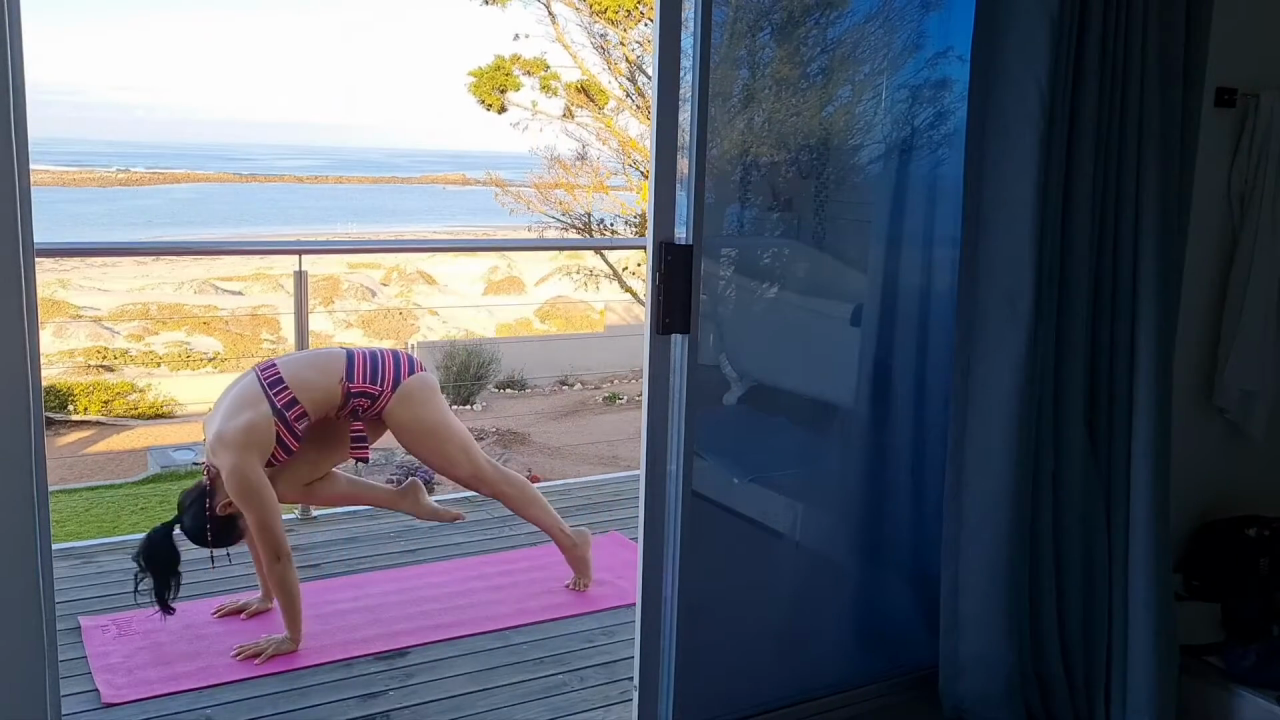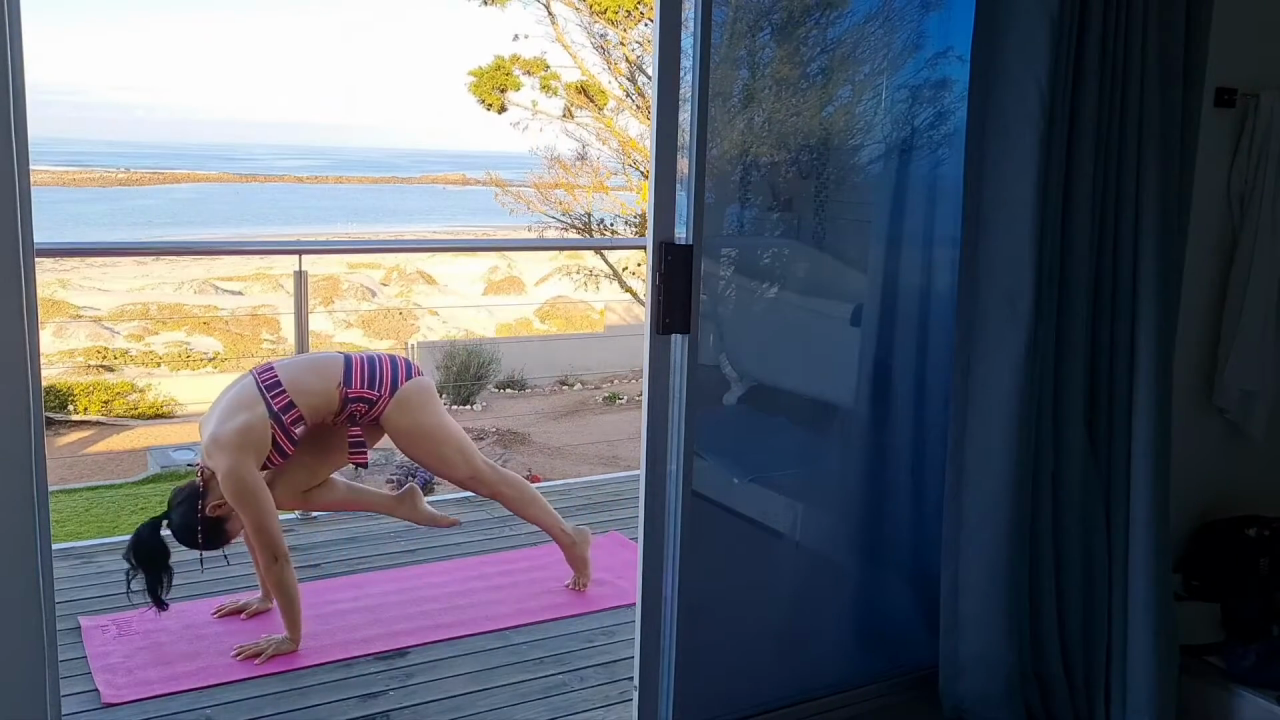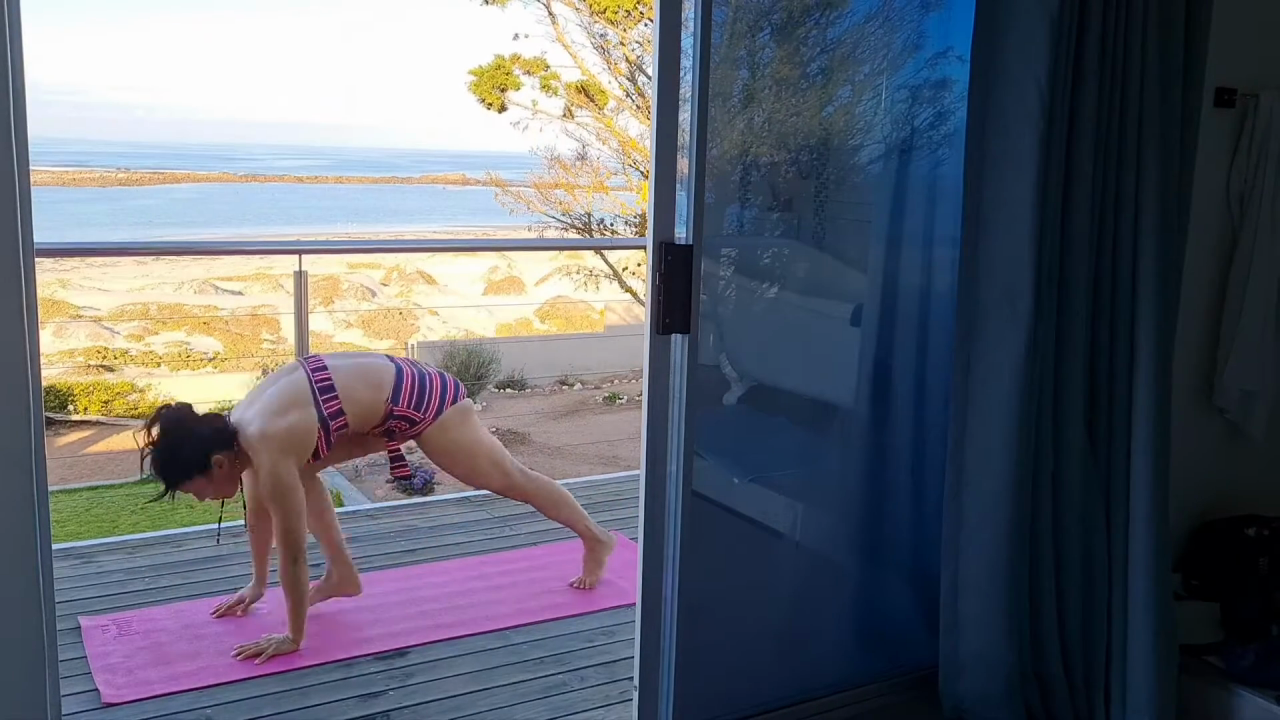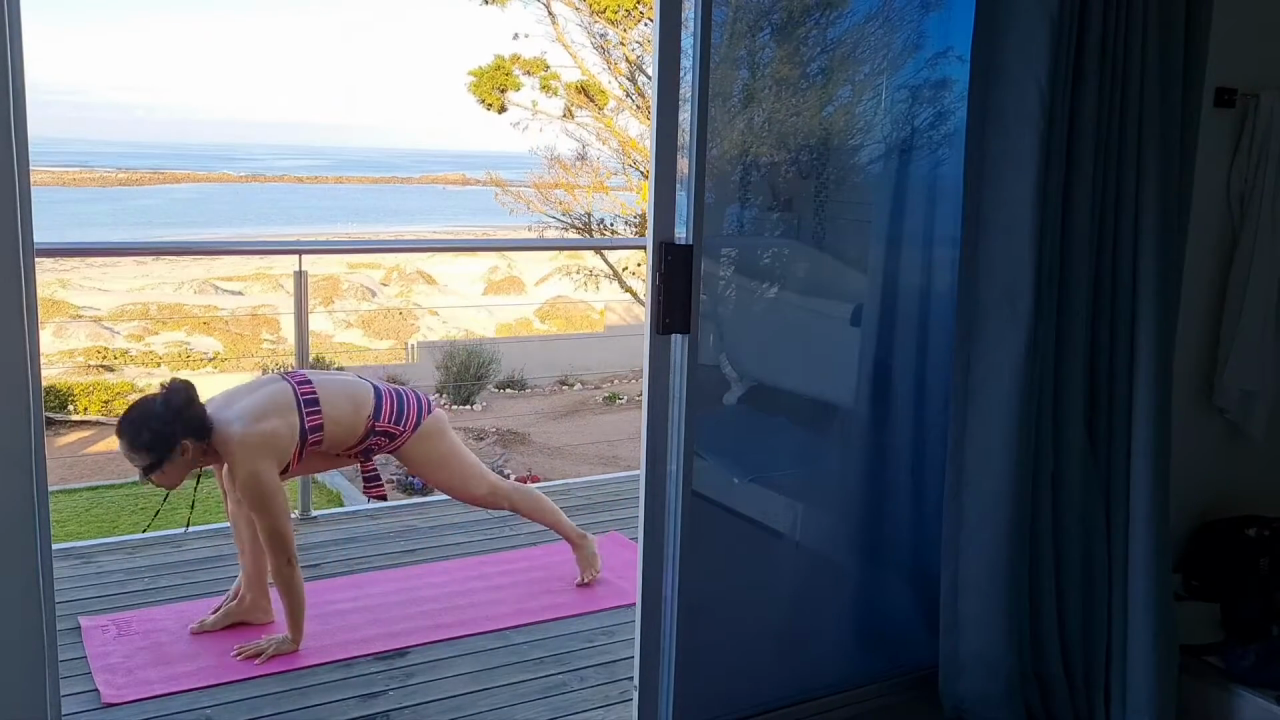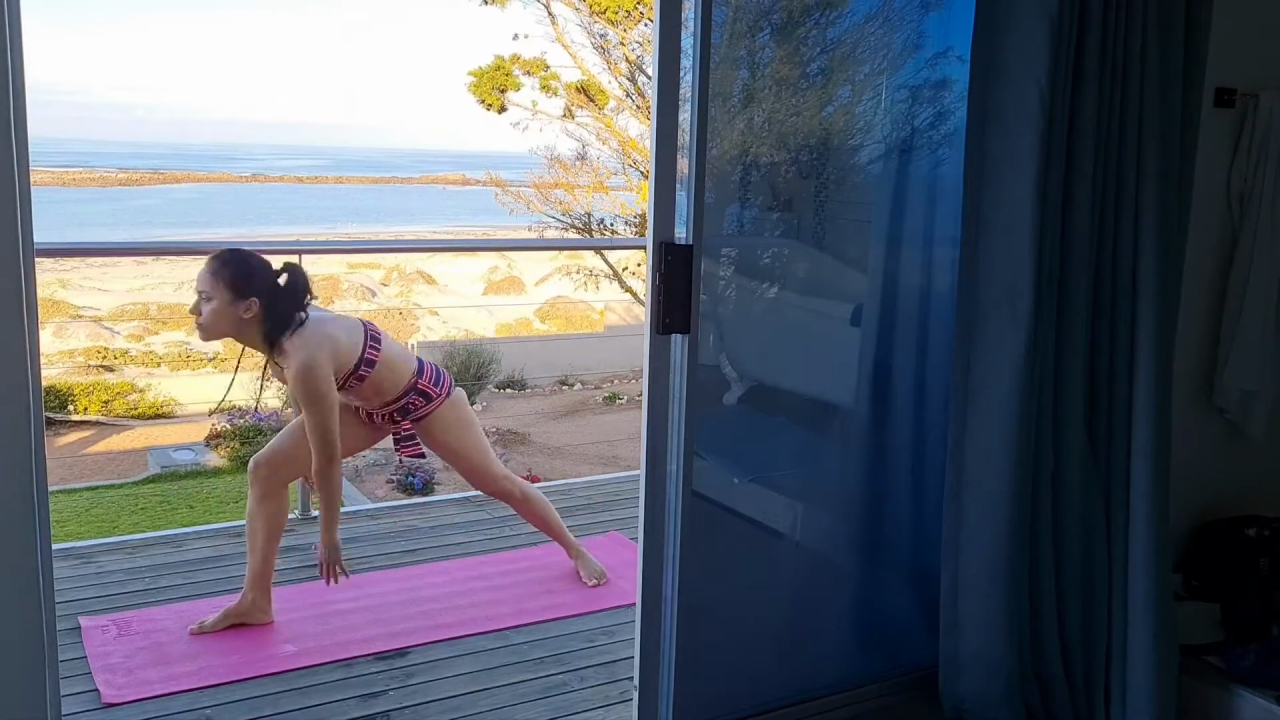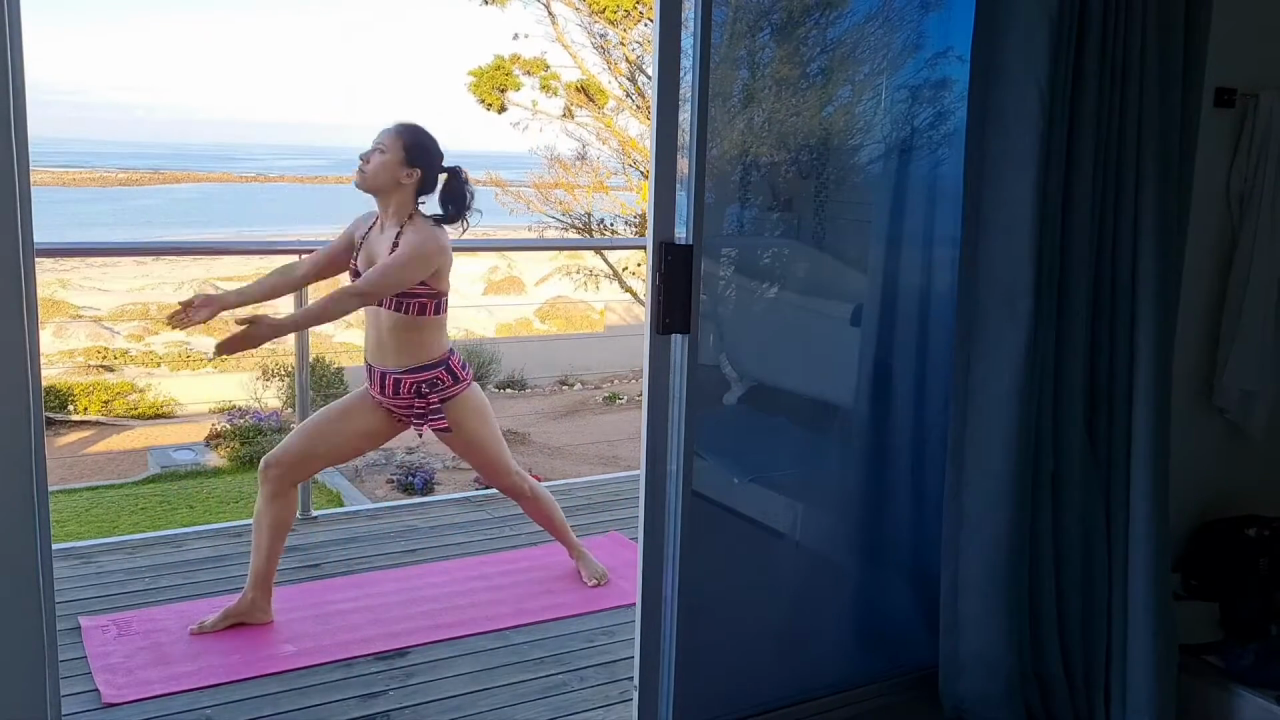
dt=0.2s
person 1, frame 1
left shoulder: (234, 462)
right shoulder: (219, 440)
left elbow: (276, 552)
right elbow: (255, 524)
left wrist: (292, 637)
right wrist: (265, 595)
left hip: (383, 381)
right hip: (364, 385)
left knee: (479, 474)
right knee: (287, 483)
left ankle: (571, 541)
right ankle: (403, 497)
person 1, frame 2
left shoulder: (229, 463)
right shoulder: (216, 442)
left elbow: (274, 552)
right elbow: (254, 522)
left wrist: (292, 637)
right wrist: (266, 595)
left hip: (381, 386)
right hip: (362, 390)
left knee: (478, 475)
right knee: (284, 490)
left ankle: (570, 539)
right ankle: (401, 505)
person 1, frame 3
left shoulder: (267, 452)
right shoulder: (236, 429)
left elbow: (291, 551)
right elbow: (259, 507)
left wrist: (294, 636)
right wrist: (257, 585)
left hip: (422, 400)
right hip: (394, 389)
left knee: (509, 481)
left ankle: (594, 540)
right ankle: (341, 572)
person 1, frame 4
left shoulder: (244, 450)
right shoulder: (207, 420)
left elbow: (283, 553)
right elbow: (236, 498)
left wrist: (293, 635)
right wrist: (248, 579)
left hip: (395, 417)
right hip: (355, 414)
left knee: (488, 490)
left ankle: (578, 539)
right ankle: (252, 601)
person 1, frame 5
left shoulder: (304, 357)
right shoulder: (271, 326)
left elbow: (326, 461)
left wrist: (330, 539)
left hip: (424, 398)
right hip: (372, 403)
left knee: (500, 484)
right knee: (265, 470)
left ankle: (574, 550)
right ankle: (256, 600)
person 1, frame 6
left shoulder: (428, 239)
right shoulder: (368, 229)
left elbow: (364, 292)
right elbow: (300, 272)
left wrist: (280, 326)
right wrist: (224, 301)
left hip: (441, 385)
right hip: (382, 390)
left knee: (512, 481)
right knee: (277, 467)
left ankle: (576, 550)
right ankle: (255, 601)
